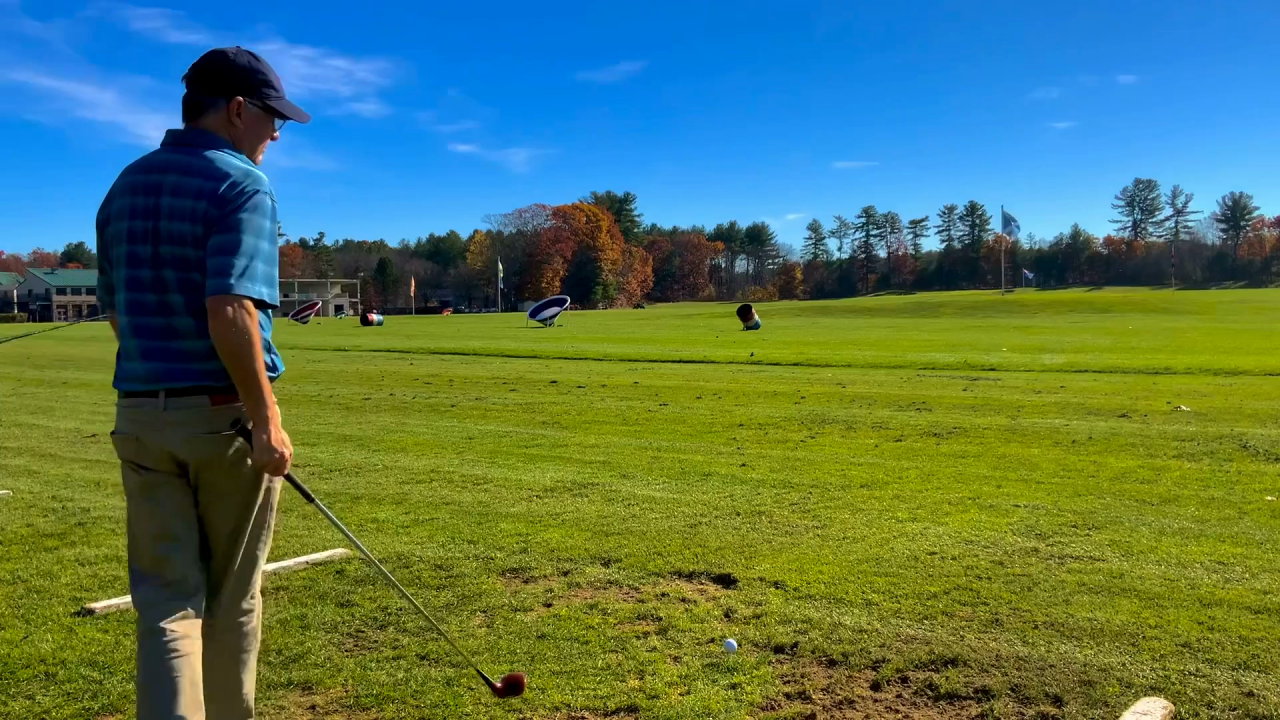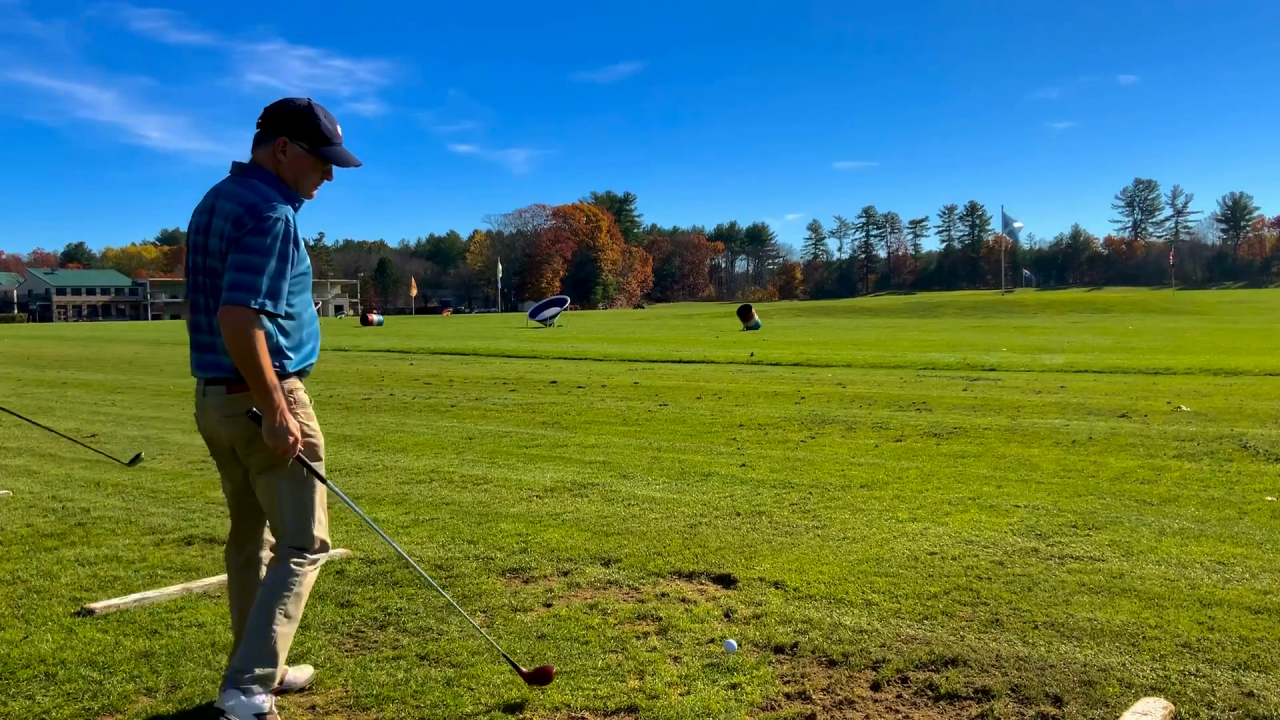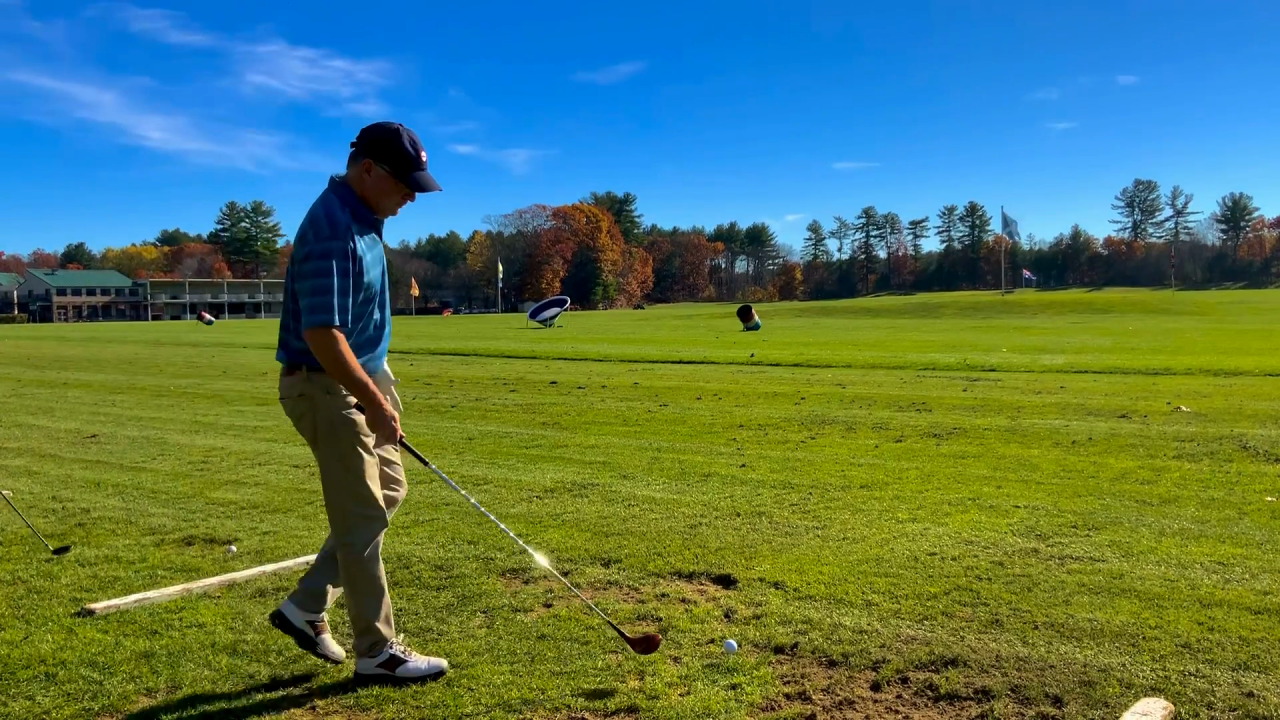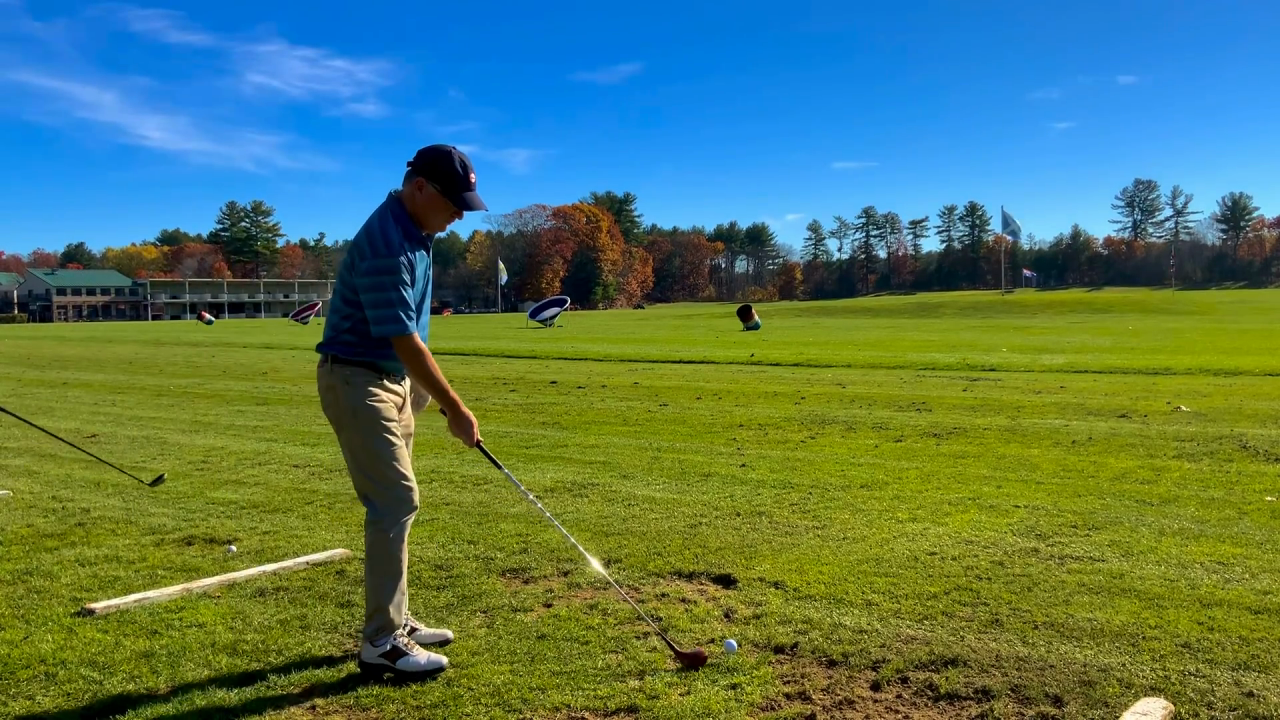
dt=0.7s
person 1, frame 1
left shoulder: (124, 188)
right shoulder: (241, 185)
left elbow: (119, 313)
right elbow: (231, 316)
right wrist: (267, 422)
left hip: (142, 420)
right hip: (226, 417)
left knee: (164, 604)
right knee: (232, 597)
person 1, frame 2
left shoulder: (216, 201)
right shoulder: (269, 213)
right elbow: (238, 321)
right wrist: (276, 410)
left hip: (217, 398)
right hip: (262, 399)
left knee: (251, 536)
right knee: (303, 545)
person 1, frame 3
left shoulder: (359, 217)
right shoulder: (334, 230)
right elbow: (321, 335)
left wrist: (376, 373)
right wrist: (375, 402)
left hip: (345, 384)
right hip: (326, 389)
left knee: (387, 490)
right knee: (362, 519)
left ankle: (306, 606)
right ankle: (376, 651)
person 1, frame 4
left shoulder: (416, 231)
right shoulder: (385, 245)
right elbow: (404, 341)
left wrist: (419, 377)
right wrist: (456, 408)
left hip: (391, 380)
right hip: (357, 382)
left knee: (398, 503)
right knee: (395, 501)
left ankle: (393, 622)
right ankle: (381, 639)
